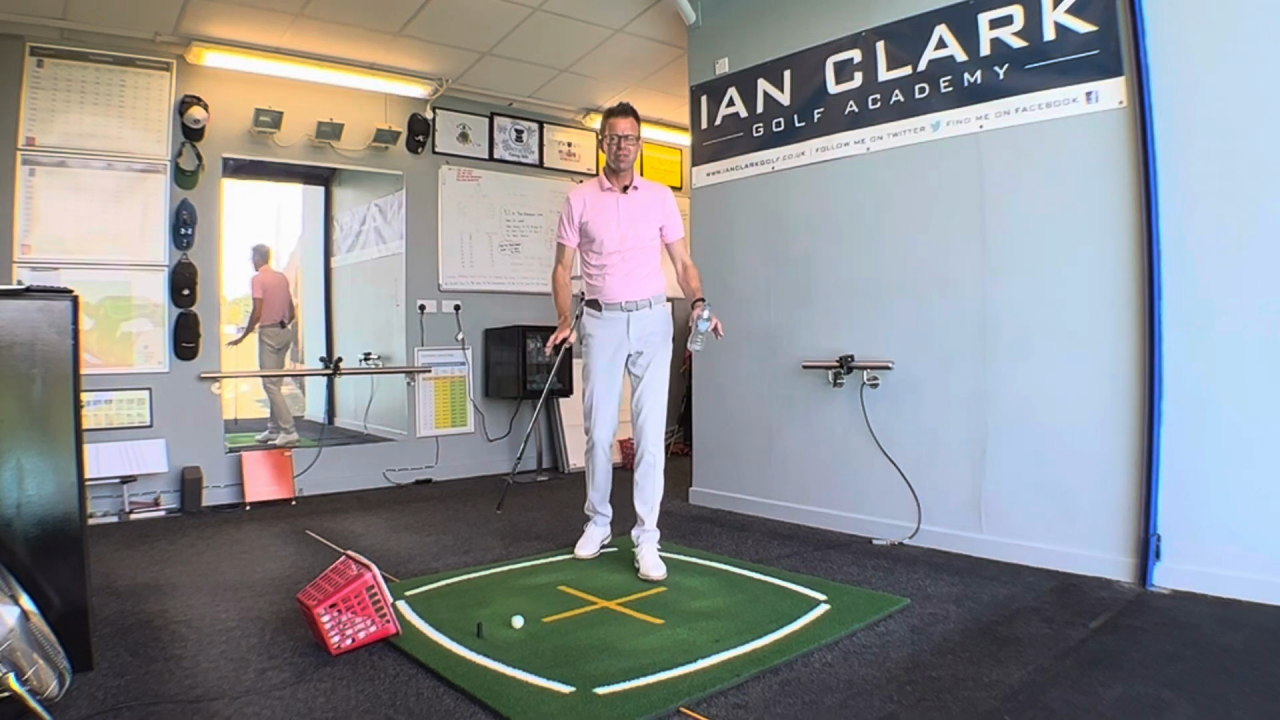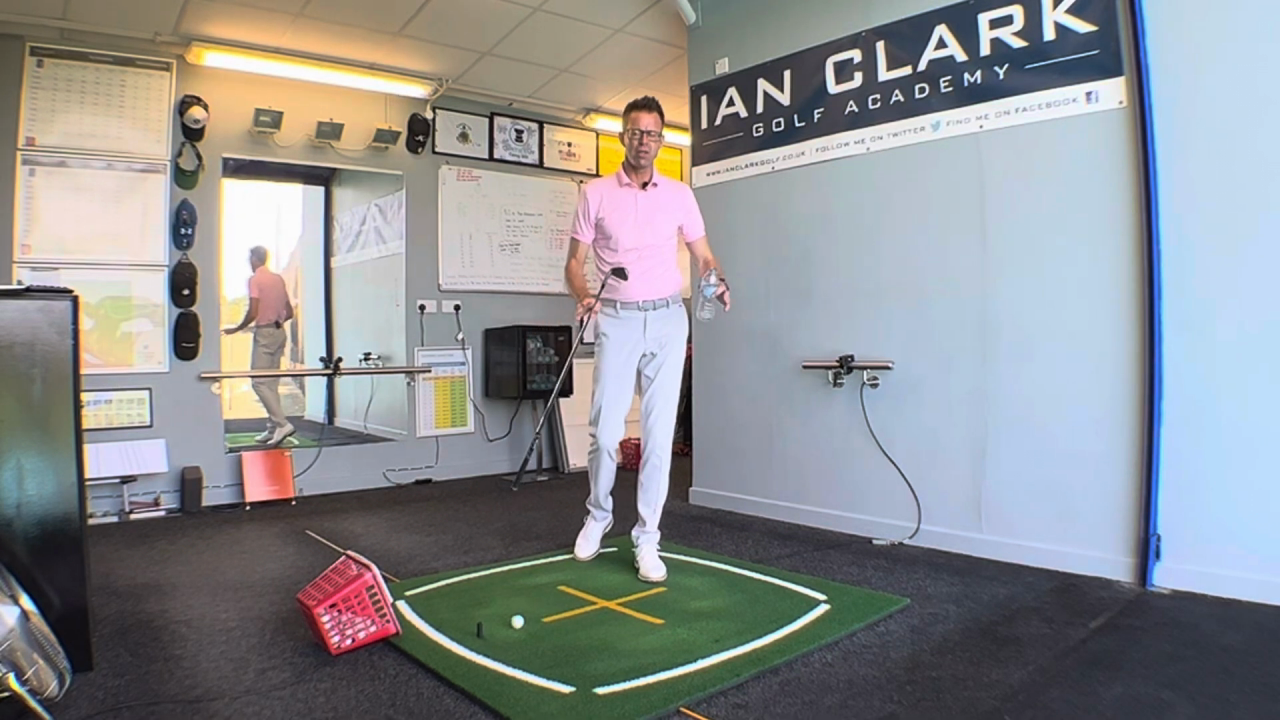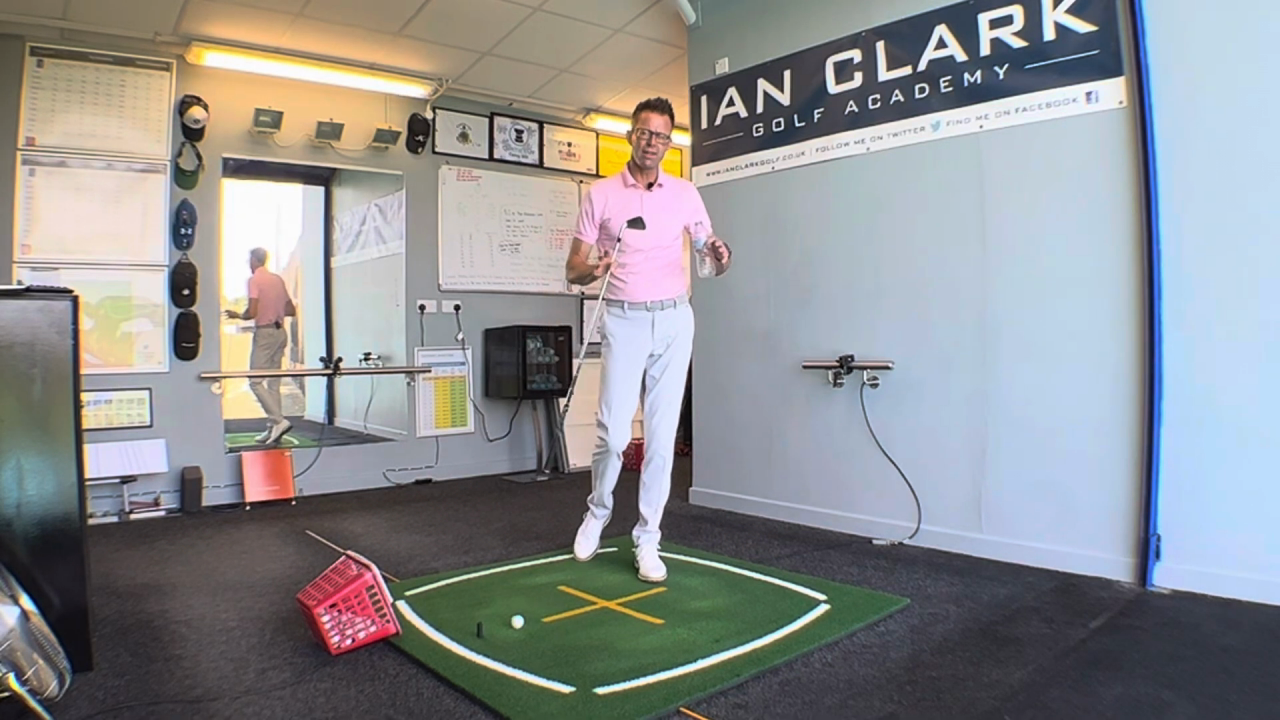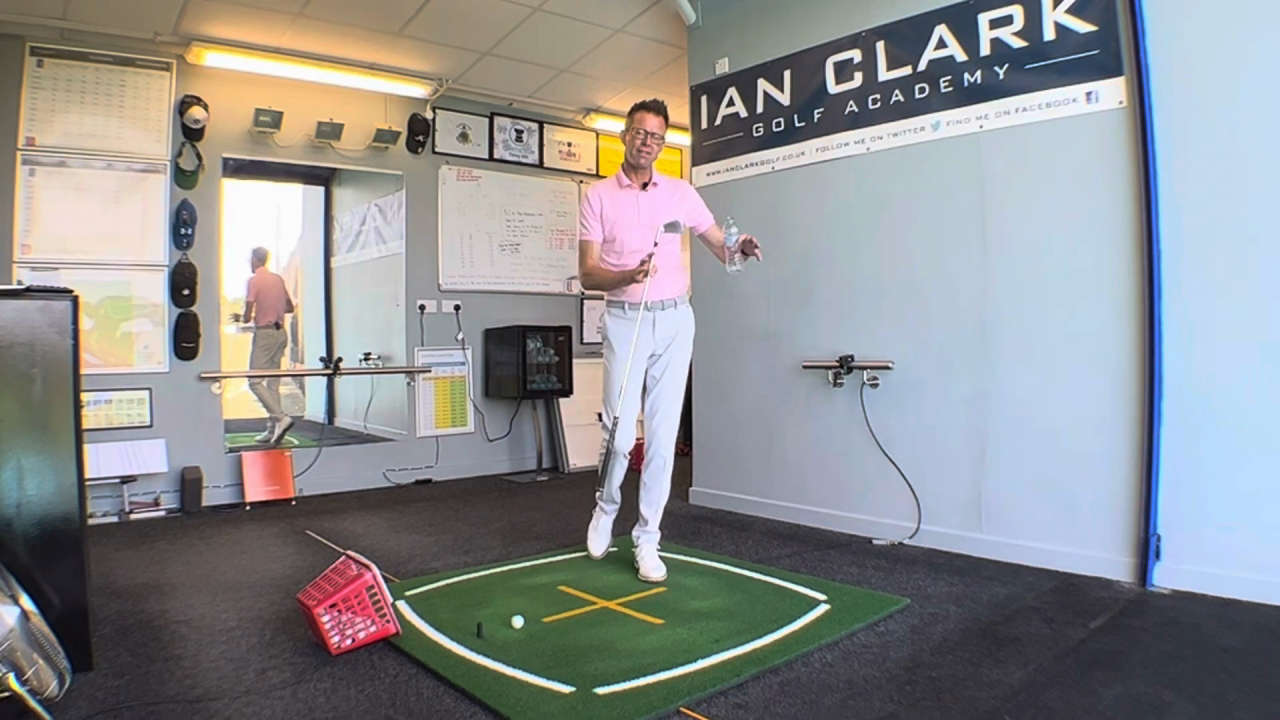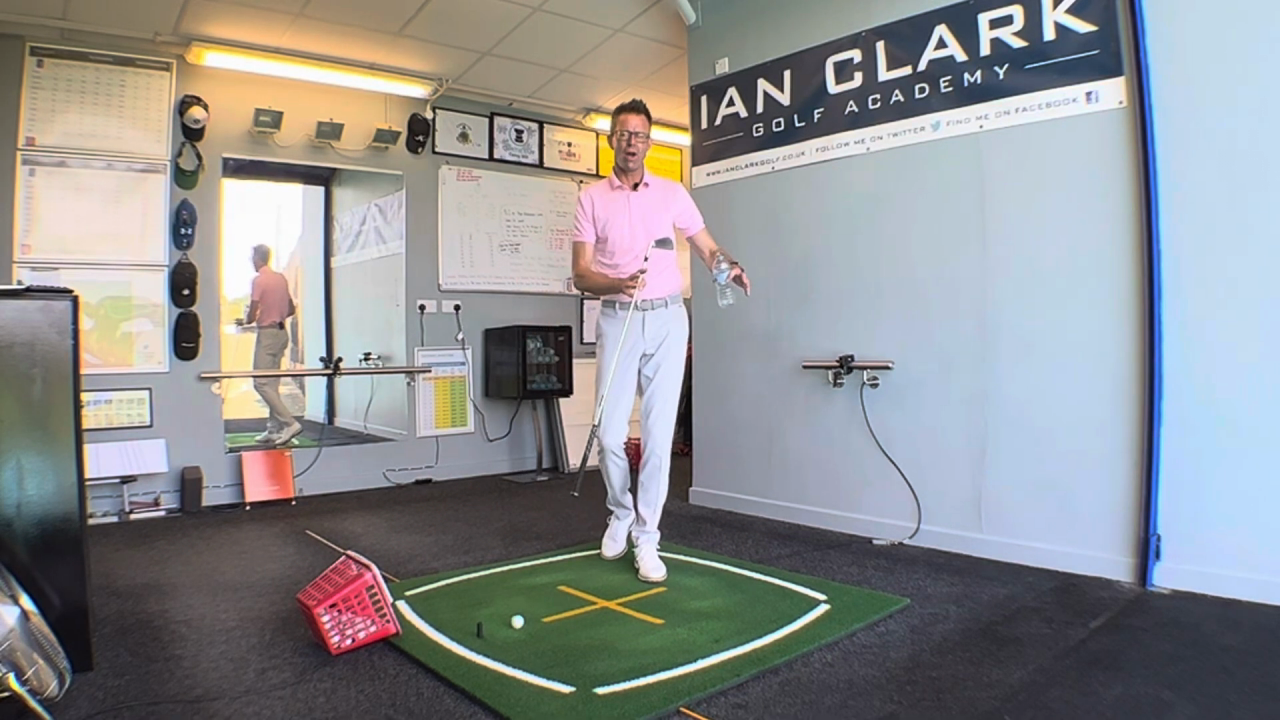
dt=0.5s
person 1, frame 1
left shoulder: (661, 196)
right shoulder: (578, 199)
left elbow: (683, 261)
right elbow: (563, 267)
left wrist: (698, 303)
right wrist: (565, 318)
left hip: (652, 320)
right hip: (601, 322)
left knee: (650, 432)
right knee: (599, 431)
left ankle: (646, 540)
right ankle: (598, 521)
person 1, frame 2
left shoulder: (679, 194)
right shoulder: (595, 193)
left elbow: (705, 257)
right elbow: (575, 262)
left wrist: (717, 282)
right wrist: (582, 294)
left hip: (667, 321)
right hip: (617, 321)
left knee: (658, 436)
right knee: (605, 431)
left ankle: (646, 540)
right ankle: (598, 514)
person 1, frame 3
left shoulder: (685, 193)
right shoulder: (600, 193)
left elbow: (714, 259)
right elbow: (572, 267)
left wrist: (720, 256)
right wrist: (592, 269)
left hip: (674, 321)
right hip: (624, 321)
left knee: (661, 437)
right knee: (614, 433)
left ankle: (647, 540)
right ankle: (598, 511)
person 1, frame 4
left shoulder: (682, 192)
right shoulder: (598, 195)
left elbow: (719, 244)
right elbow: (588, 274)
left wrist: (741, 247)
right wrist: (630, 274)
left hip: (674, 320)
right hip: (624, 320)
left knee: (662, 436)
right knee: (619, 433)
left ankle: (647, 540)
right ankle: (606, 508)
person 1, frame 5
left shoulder: (673, 193)
right shoulder: (592, 198)
left elbow: (707, 249)
right elbow: (581, 274)
left wrist: (729, 267)
right wrist: (618, 284)
left hip: (668, 320)
right hip: (618, 322)
left knee: (658, 434)
right knee: (611, 434)
left ankle: (646, 539)
right ankle: (621, 513)
person 2, frame 1
left shoulder: (258, 279)
right shoulder: (282, 278)
left elbow: (257, 314)
right elbow: (291, 312)
left wrist: (242, 337)
left hip: (269, 333)
right hip: (284, 332)
left knee: (270, 384)
right knee: (274, 383)
left ankle: (289, 430)
right ankle: (274, 430)
person 2, frame 2
left shoulder: (255, 279)
right shoulder: (278, 279)
left elbow: (253, 313)
right elbow: (289, 312)
left wrist: (237, 328)
left hip: (264, 333)
right hip: (279, 332)
left knee: (259, 382)
right knee: (271, 382)
left ankle: (282, 424)
right ankle: (273, 429)
person 2, frame 3
left shoulder: (255, 279)
right shoulder: (278, 279)
left elbow: (252, 312)
right elbow: (291, 310)
left wrist: (238, 315)
left hip: (265, 333)
right hip: (279, 332)
left knee: (256, 381)
right knee: (273, 382)
left ankle: (279, 421)
right ankle: (273, 428)
person 2, frame 4
left shoulder: (254, 280)
right shoulder: (278, 279)
left elbow: (248, 317)
right elbow: (289, 307)
left wrist: (241, 318)
left hip: (264, 334)
right hip: (279, 332)
left knee: (255, 381)
right knee: (272, 382)
left ankle: (281, 418)
right ankle: (273, 429)
person 2, frame 5
left shoulder: (259, 280)
right shoulder: (281, 278)
left elbow: (252, 316)
right elbow: (291, 310)
left wrist: (244, 321)
left hip: (267, 334)
right hip: (281, 332)
left knee: (261, 383)
right knee: (272, 383)
left ankle: (290, 424)
right ankle: (274, 429)
